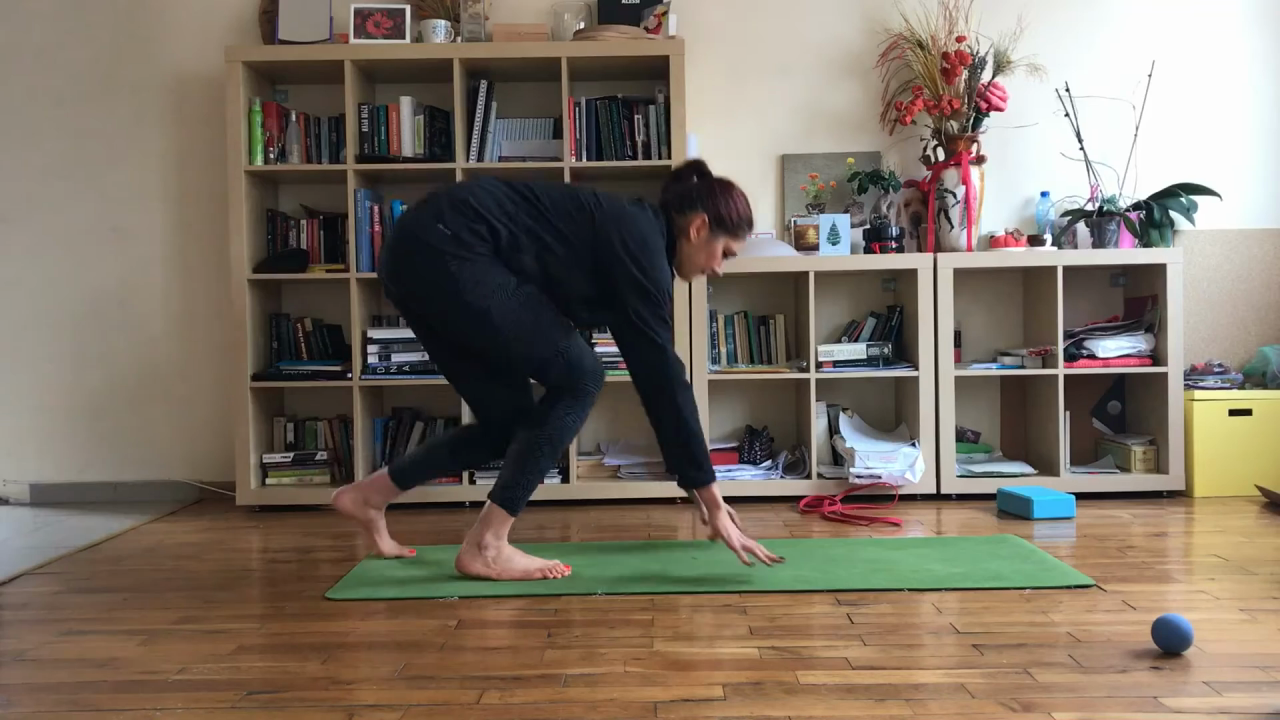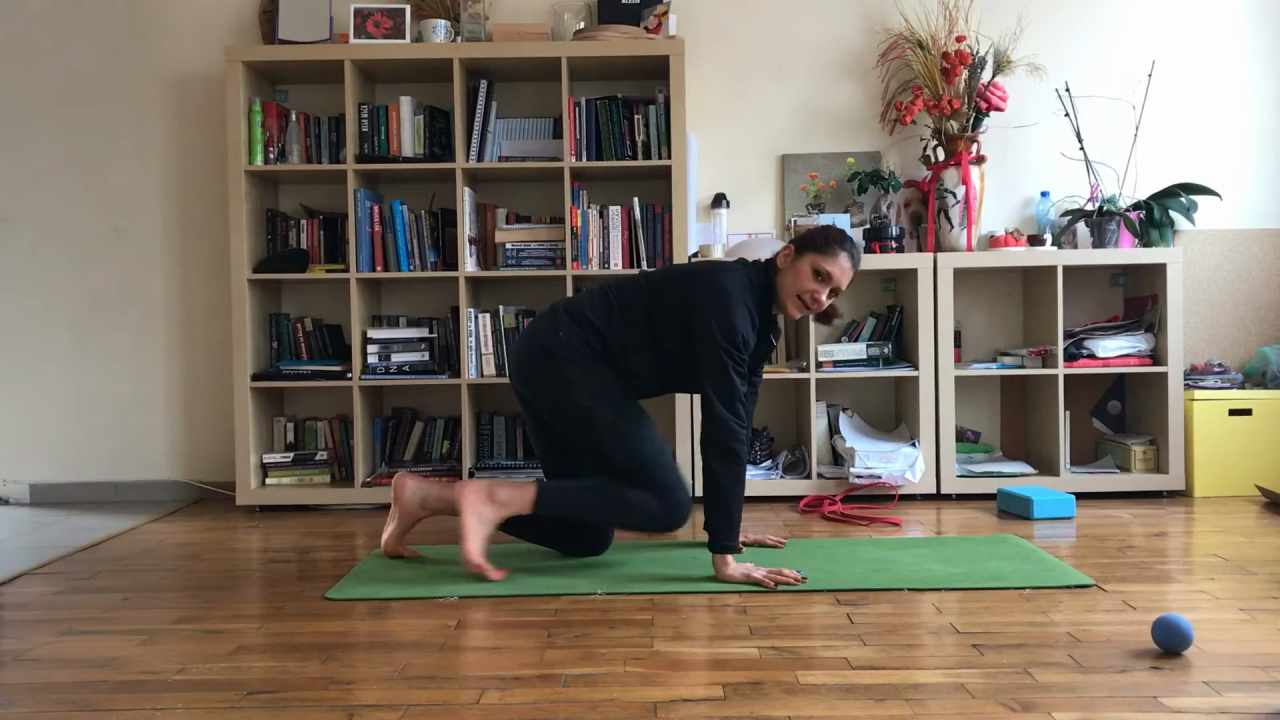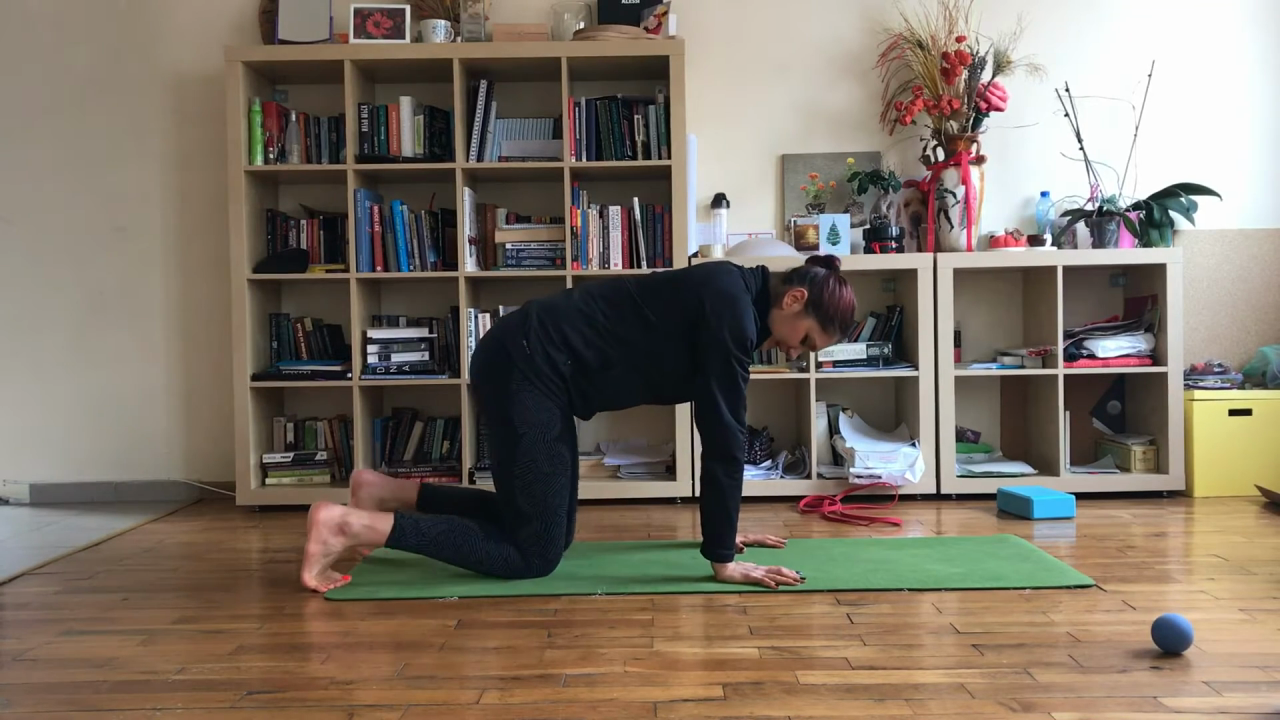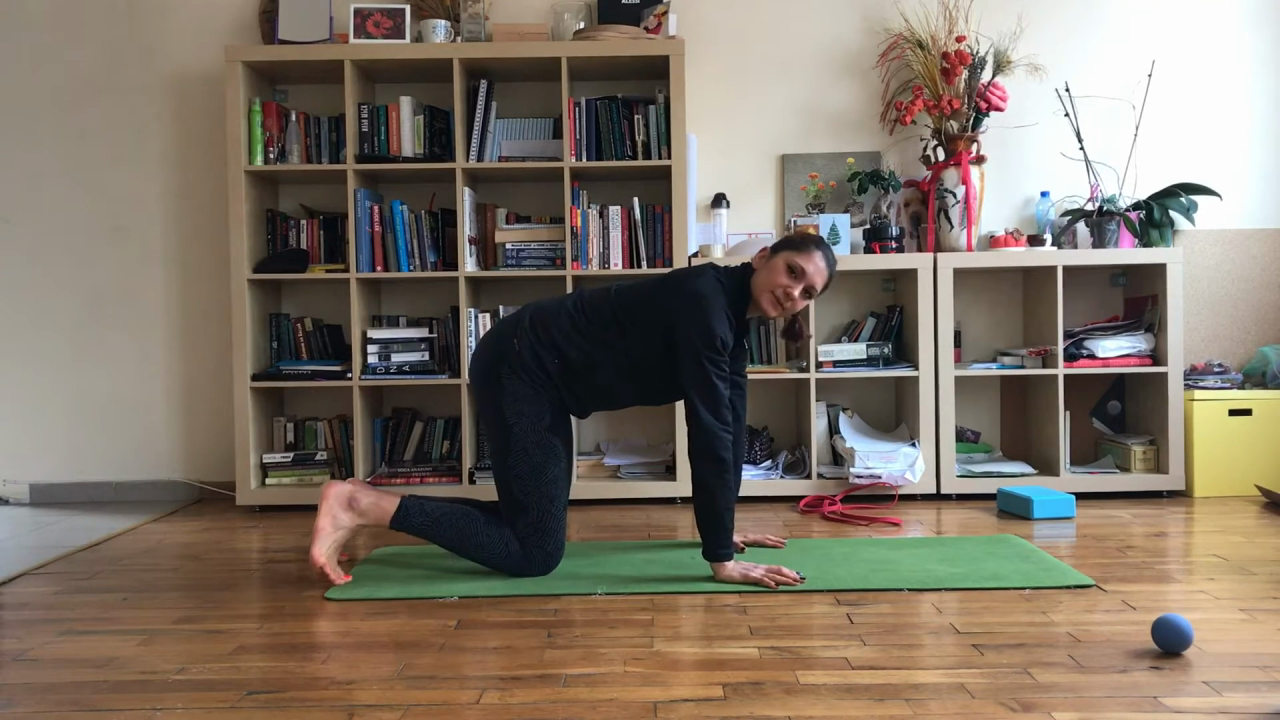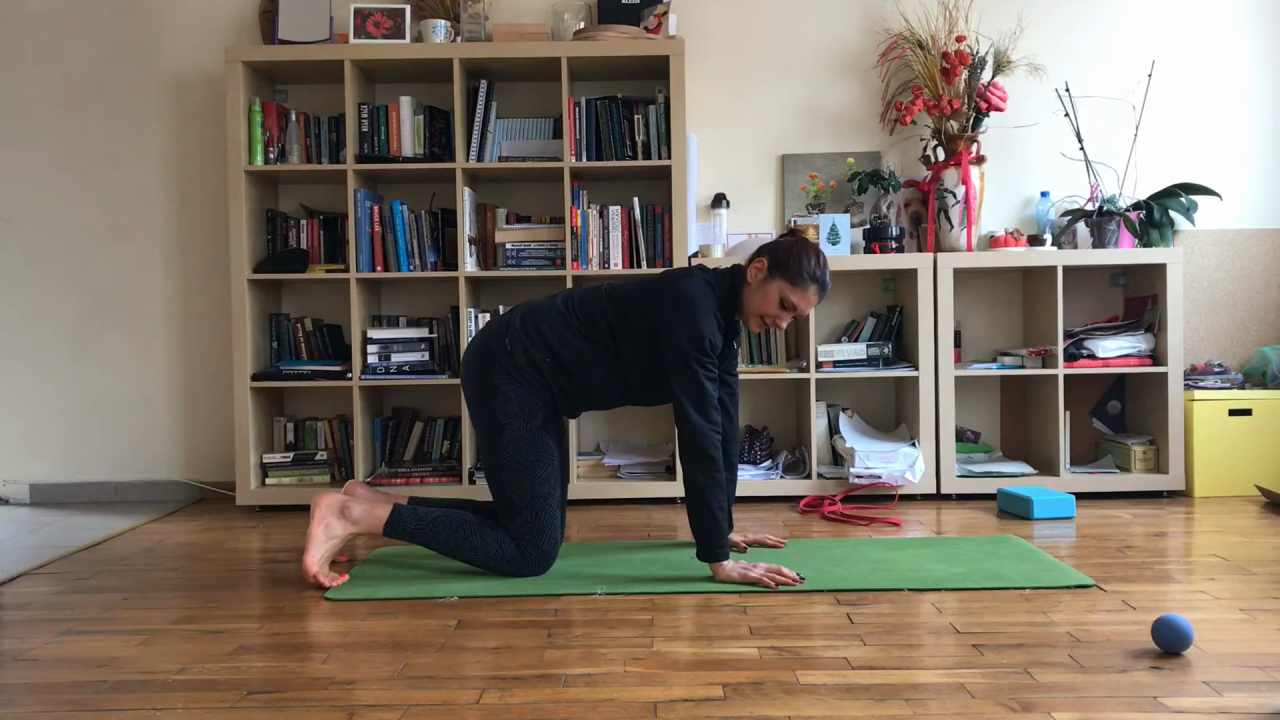
dt=1s
person 1, frame 1
left shoulder: (633, 237)
right shoulder: (640, 241)
left elbow: (654, 370)
right elbow: (661, 373)
left wrist: (700, 480)
right wrist: (708, 498)
left hip: (421, 255)
right hip: (445, 251)
left knee: (512, 423)
right knee: (577, 380)
left ankle: (366, 495)
right ankle: (487, 545)
person 1, frame 2
left shoulder: (759, 315)
right shoulder: (729, 295)
left elbow: (736, 422)
right elbow: (723, 427)
left wrist: (726, 526)
right wrist: (724, 557)
left hip: (565, 362)
right hip: (561, 355)
left knee: (588, 534)
right knee: (667, 504)
left ankle: (424, 494)
right ankle: (495, 499)
person 1, frame 3
left shoulder: (733, 301)
right shoulder: (732, 305)
left elbow: (717, 425)
right elbow: (723, 435)
left wrist: (722, 528)
right wrist: (723, 559)
left hip: (531, 364)
right hip: (525, 367)
left knee: (549, 528)
right knee: (533, 553)
left ankle: (386, 490)
right ankle: (346, 524)
person 1, frame 4
left shoulder: (733, 315)
right shoulder: (705, 301)
left elbow: (730, 425)
right elbow: (708, 432)
left wrist: (724, 528)
right wrist: (721, 558)
left hip: (536, 374)
right hip: (517, 367)
left knee: (535, 523)
right knee: (536, 550)
left ankle: (373, 499)
right ankle: (358, 504)
person 1, frame 5
left shoulder: (721, 314)
right shoulder: (694, 304)
left elbow: (722, 426)
right elbow: (697, 435)
left wrist: (722, 527)
right wrist: (718, 558)
left hip: (528, 374)
right hip: (509, 367)
left knee: (533, 524)
right knee: (533, 550)
left ankle: (374, 500)
right ankle: (351, 515)
